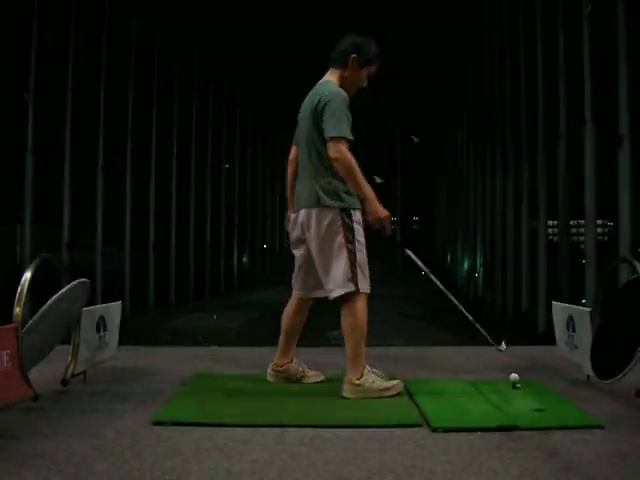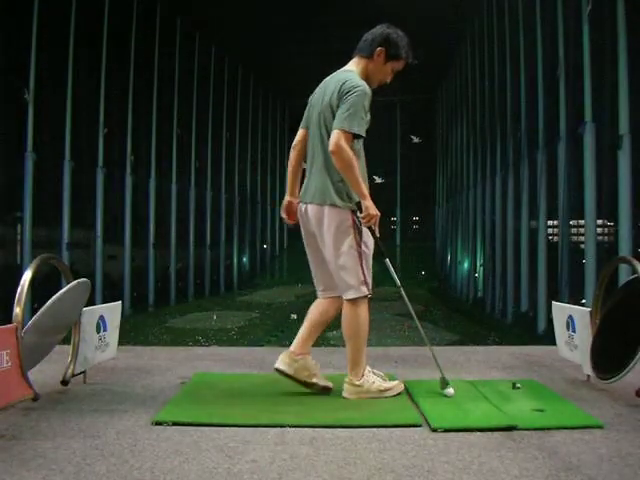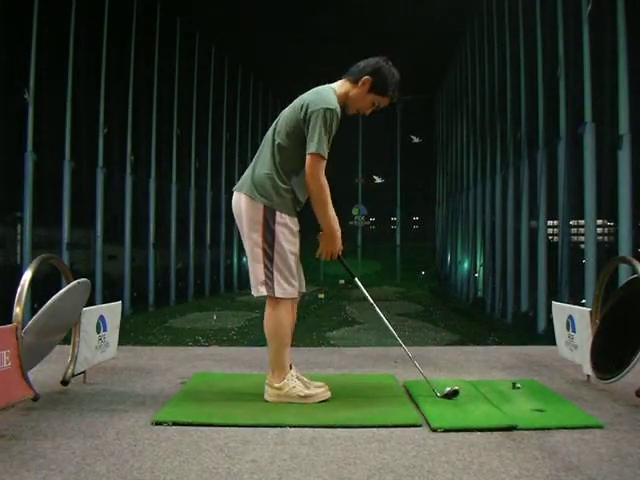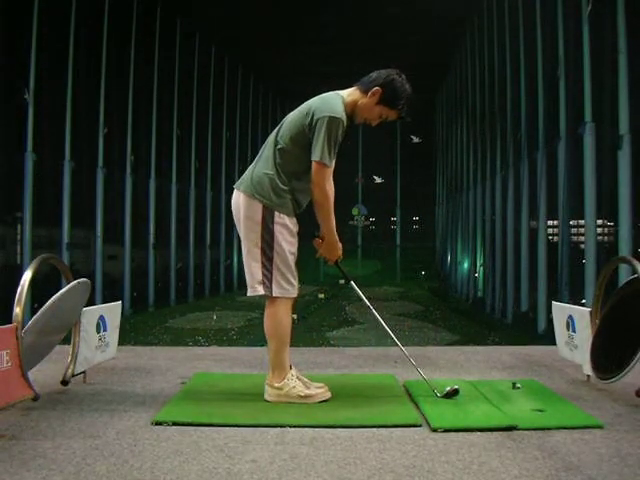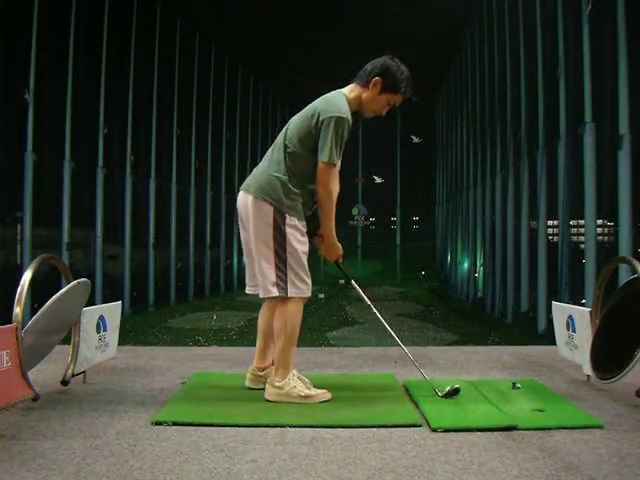
dt=1s
person 1, frame 1
left shoulder: (311, 97)
right shoulder: (334, 96)
left elbow: (294, 159)
right elbow: (338, 153)
left wrist: (292, 207)
right wrist: (371, 201)
left hip: (306, 207)
right hip: (331, 206)
left knee: (304, 291)
right knee: (353, 290)
left ankle: (283, 363)
right ankle: (356, 376)
person 1, frame 2
left shoulder: (325, 85)
right shoulder: (357, 88)
left elbow: (299, 144)
right elbow: (338, 146)
left wrist: (292, 194)
right wrist: (366, 198)
left hip: (312, 202)
right hip: (339, 205)
left knee: (333, 290)
right knee: (355, 290)
left ankle: (296, 356)
right ankle: (357, 378)
person 1, frame 3
left shoulder: (320, 100)
right shoulder: (327, 105)
left elbow: (311, 175)
right elbow: (313, 176)
left wrist: (332, 226)
right wrist: (331, 232)
left hip: (264, 199)
right hip: (266, 201)
left knee: (286, 292)
right knee: (281, 293)
left ankle: (283, 373)
right ankle: (279, 381)
person 1, frame 4
left shoulder: (332, 108)
right shoulder: (332, 113)
left elbow: (325, 181)
right elbow: (318, 183)
left wrist: (328, 234)
right wrist: (331, 237)
left hip: (264, 200)
right hip: (265, 202)
left knee: (283, 291)
right knee: (280, 292)
left ankle: (282, 373)
right ankle: (279, 381)
person 1, frame 5
left shoulder: (334, 106)
right shoulder: (338, 113)
left elbow: (331, 179)
right elbow: (324, 183)
left wrist: (326, 231)
right wrist: (329, 238)
left hip: (259, 198)
right hip: (273, 202)
left knee: (278, 290)
right knee: (292, 291)
left ankle: (261, 367)
right ankle: (282, 380)
